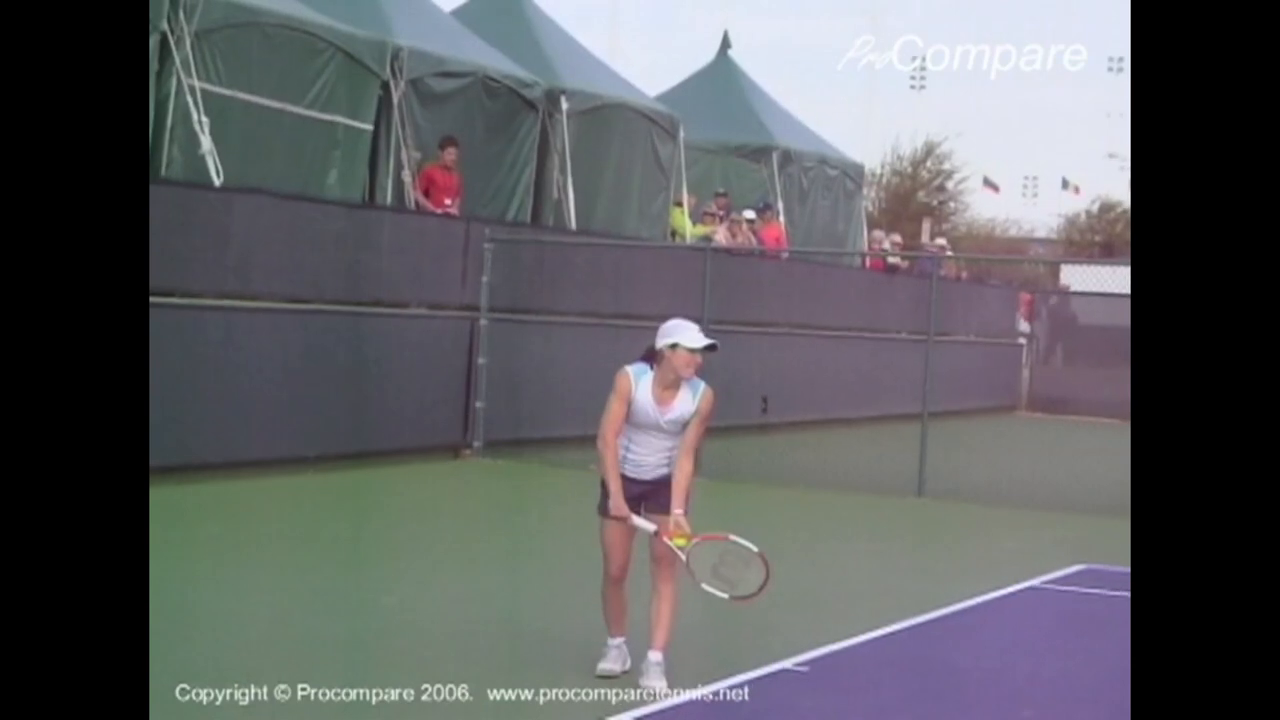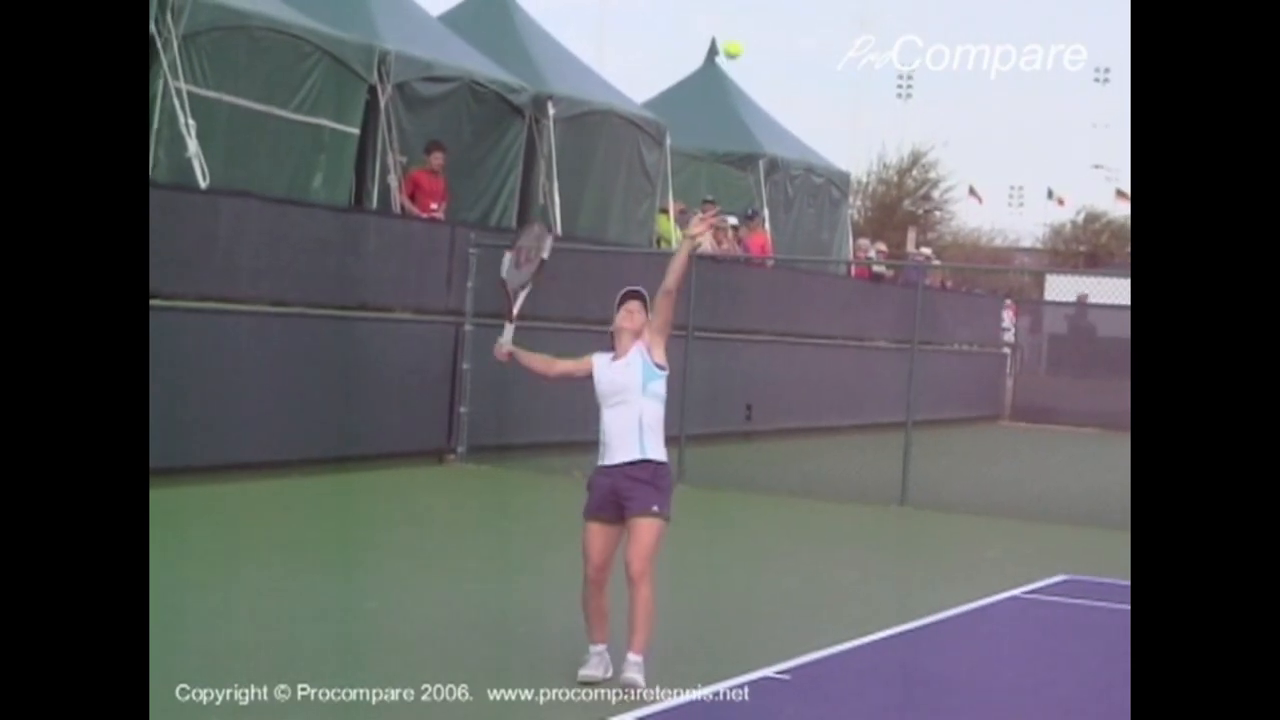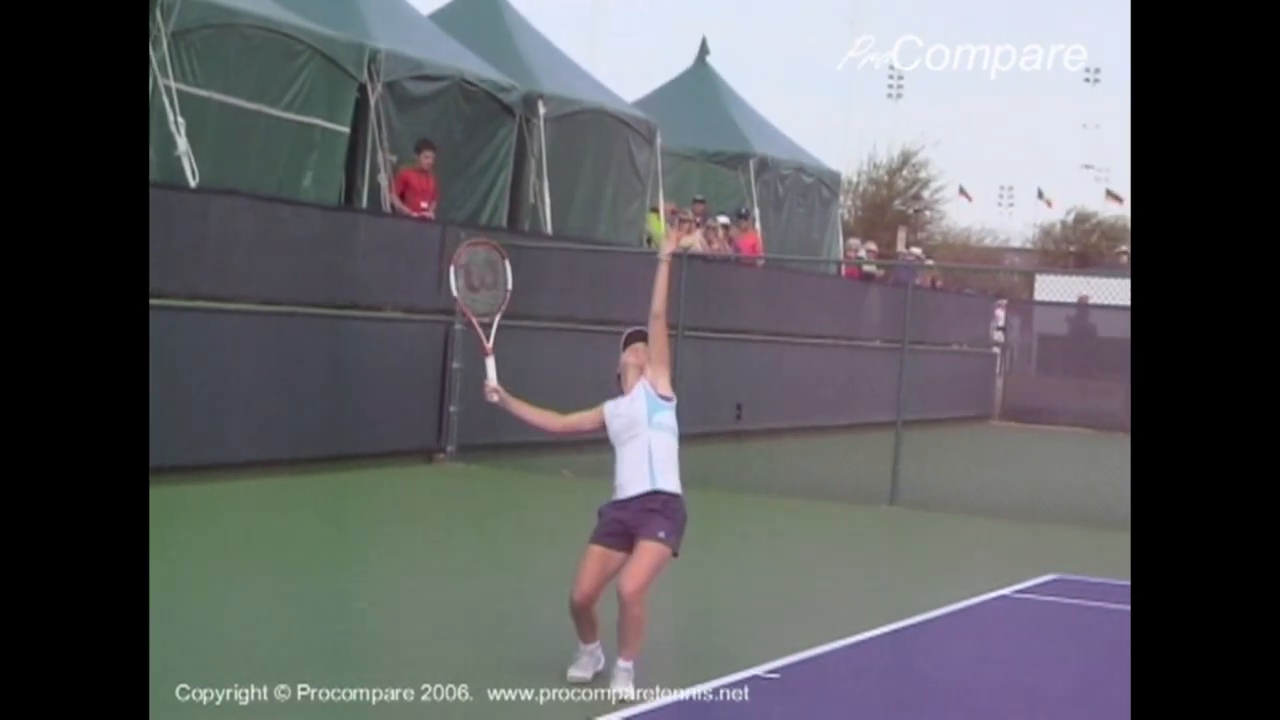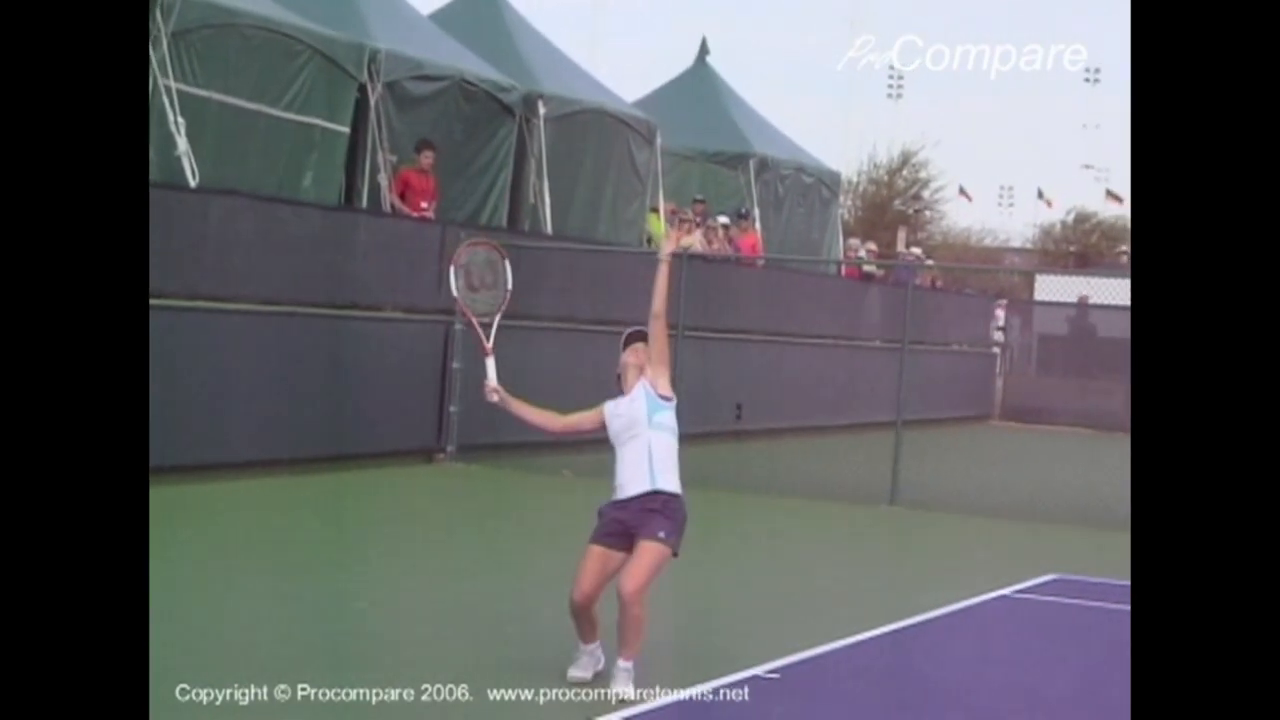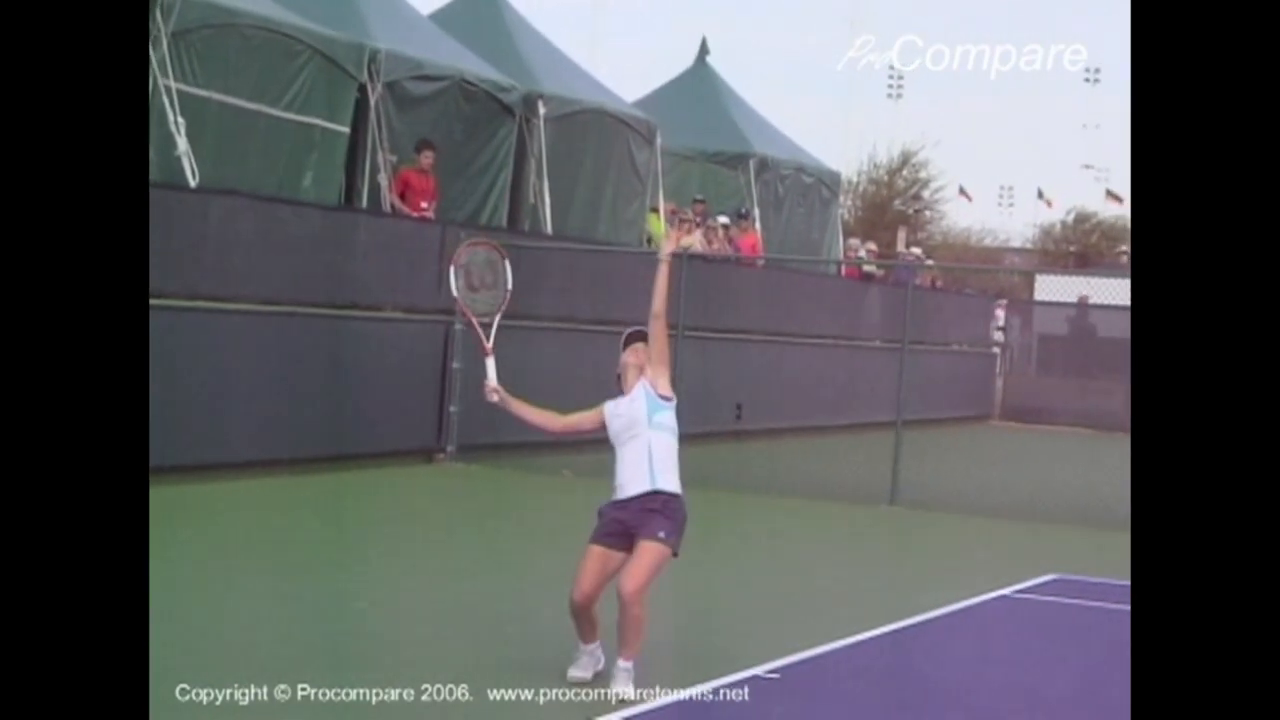
dt=1s
person 1, frame 1
left shoulder: (702, 396)
right shoulder: (629, 379)
left elbow: (686, 457)
right elbow: (607, 438)
left wrist: (678, 511)
right wrist: (615, 495)
left hip: (666, 481)
right hip: (622, 478)
left knee: (665, 567)
right knee: (614, 571)
left ankle: (655, 660)
right ankle: (616, 647)
person 1, frame 2
left shoulder: (652, 347)
right shoulder: (599, 364)
left elbow: (667, 292)
right elbow: (552, 366)
left wrist: (687, 245)
right wrist: (514, 353)
left hip: (648, 474)
right hip: (606, 475)
left knee: (638, 570)
right knee: (595, 574)
left ankle: (634, 662)
right ankle: (599, 653)
person 1, frame 3
left shoulder: (657, 384)
right shoulder: (610, 410)
left elbow: (657, 318)
right elbow: (556, 422)
left wrist: (664, 260)
right wrist: (505, 399)
left hip: (661, 507)
right hip: (620, 509)
left knee: (630, 591)
right knee: (581, 597)
left ankle: (625, 669)
right ankle: (590, 652)
person 1, frame 4
left shoulder: (657, 385)
right shoulder: (610, 410)
left elbow: (657, 317)
right elbow: (557, 423)
left wrist: (664, 259)
right wrist: (506, 399)
left hip: (661, 507)
right hip: (619, 508)
left knee: (630, 591)
right knee: (581, 597)
left ankle: (625, 669)
right ankle: (589, 652)
person 1, frame 5
left shoulder: (657, 385)
right shoulder: (610, 410)
left elbow: (657, 317)
right elbow: (557, 422)
left wrist: (664, 260)
right wrist: (506, 399)
left hip: (661, 507)
right hip: (619, 508)
left knee: (630, 591)
right knee: (581, 597)
left ankle: (625, 669)
right ankle: (589, 652)
